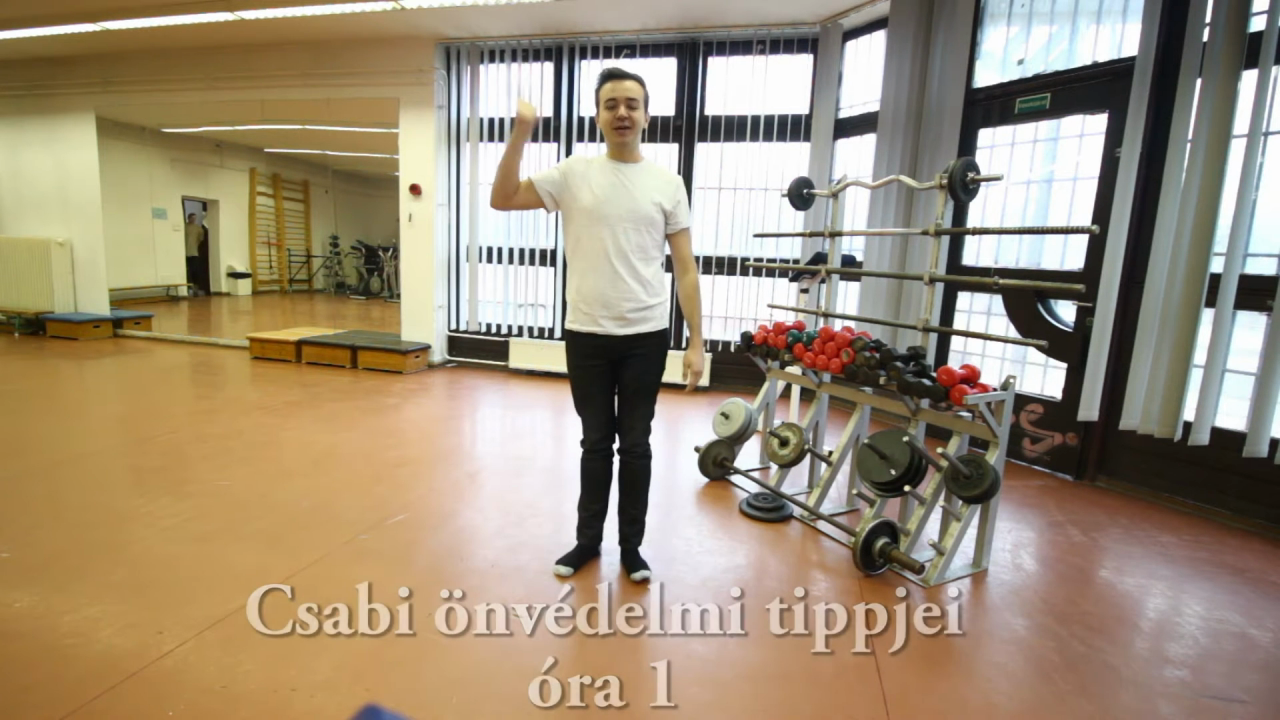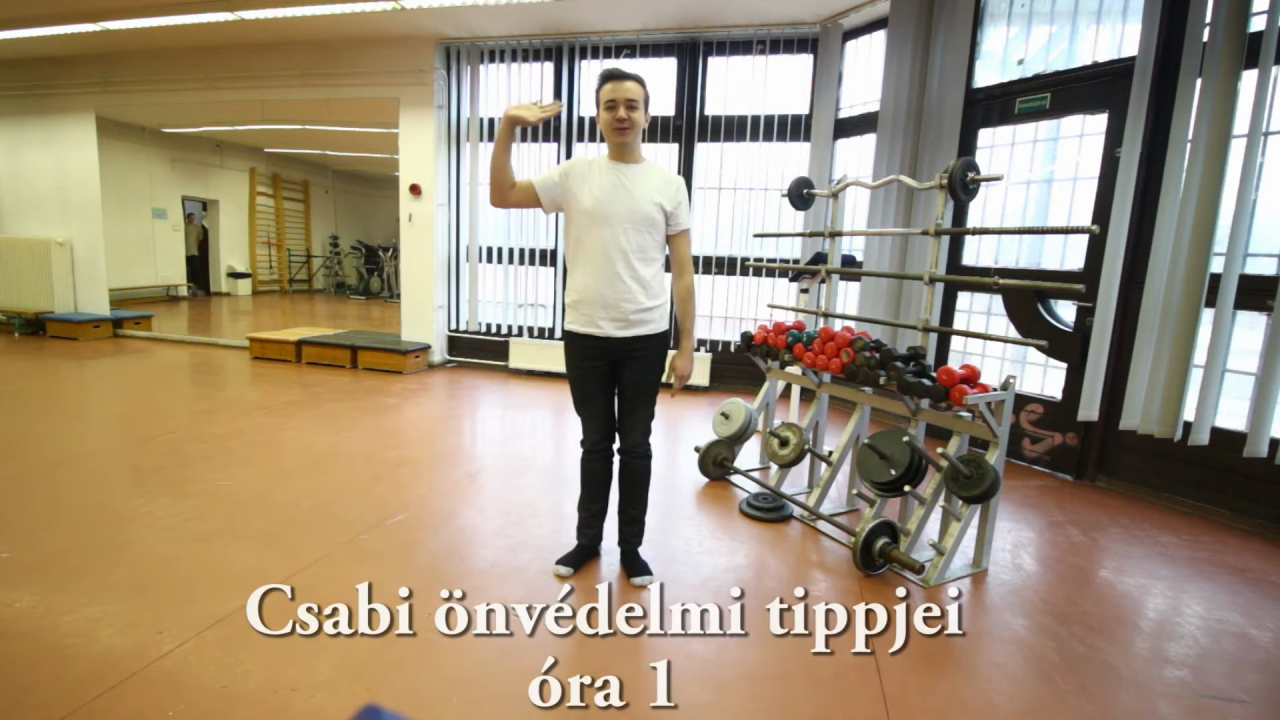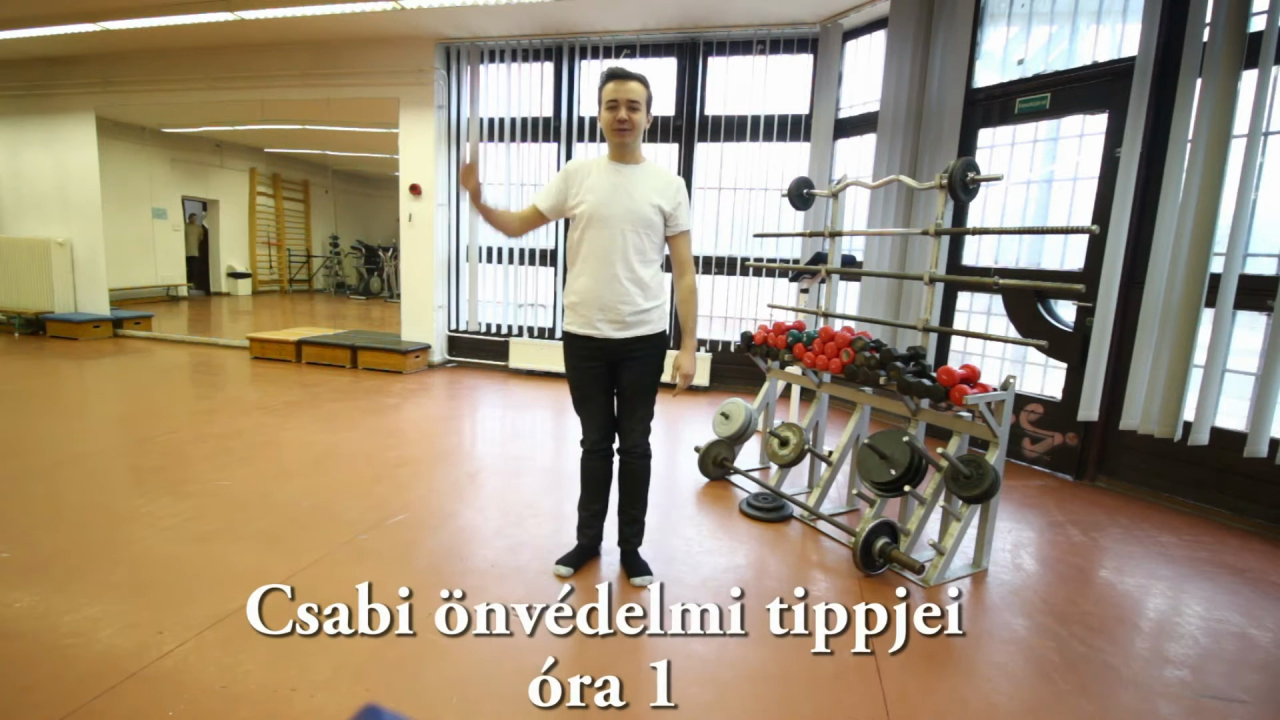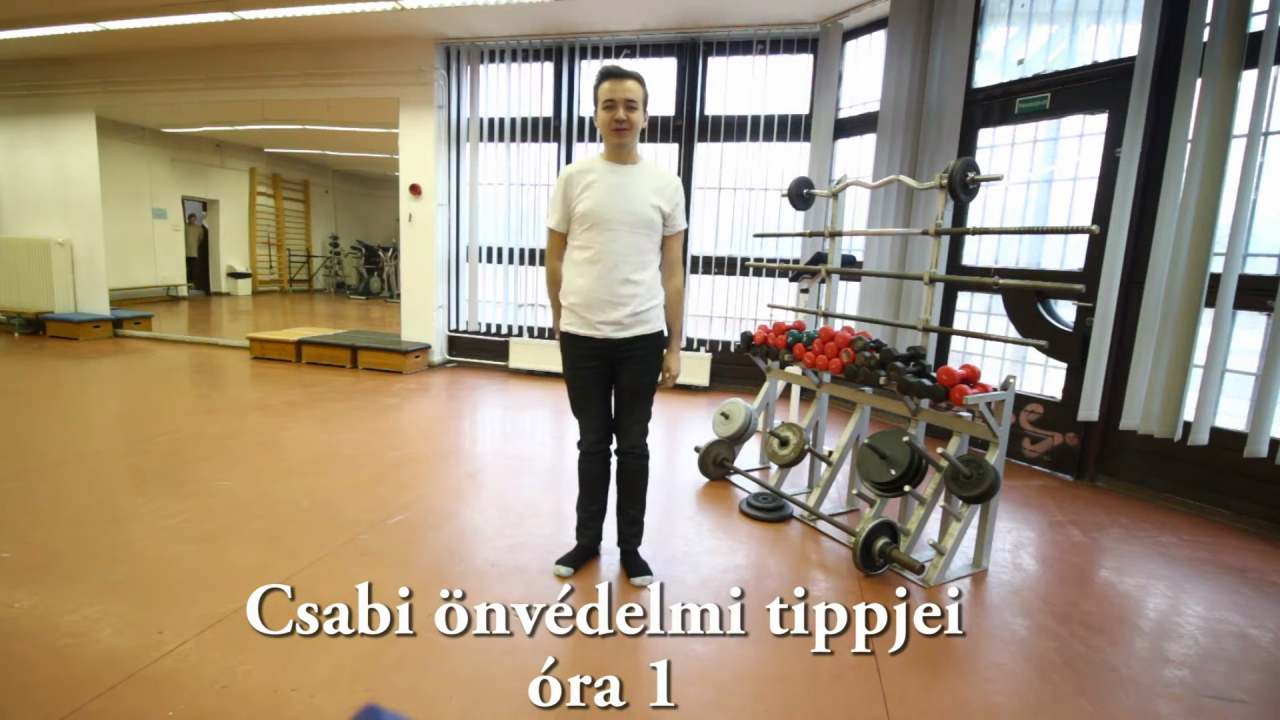
dt=0.3s
person 1, frame 1
left shoulder: (667, 183)
right shoulder: (574, 173)
left elbow: (685, 269)
right elbow: (502, 199)
left wrist: (696, 344)
right wrist: (521, 132)
left hip: (645, 336)
right hip: (586, 334)
left knee: (635, 443)
right knee: (595, 441)
left ankle: (631, 546)
right ankle: (587, 539)
person 1, frame 2
left shoulder: (669, 184)
right shoulder: (575, 174)
left elbow: (682, 271)
right elbow: (501, 196)
left wrist: (686, 346)
right wrist: (508, 126)
left hip: (645, 338)
right hip: (586, 335)
left knee: (635, 445)
right knee: (595, 443)
left ankle: (630, 546)
right ankle: (588, 539)
person 1, frame 3
left shoulder: (669, 185)
right shoulder: (577, 176)
left elbow: (683, 270)
right elbow: (520, 225)
left wrist: (688, 345)
right wrist: (480, 202)
left hip: (643, 339)
right hip: (585, 336)
left knee: (635, 446)
right knee: (595, 443)
left ankle: (631, 547)
right ankle: (587, 540)
person 1, frame 4
left shoulder: (665, 185)
right shoulder: (573, 178)
left elbow: (672, 269)
right elbow: (555, 258)
left wrist: (674, 344)
right wrist: (558, 323)
left hip: (640, 338)
right hip: (583, 337)
left knee: (633, 445)
right knee: (593, 443)
left ankle: (630, 546)
right ankle: (587, 540)
